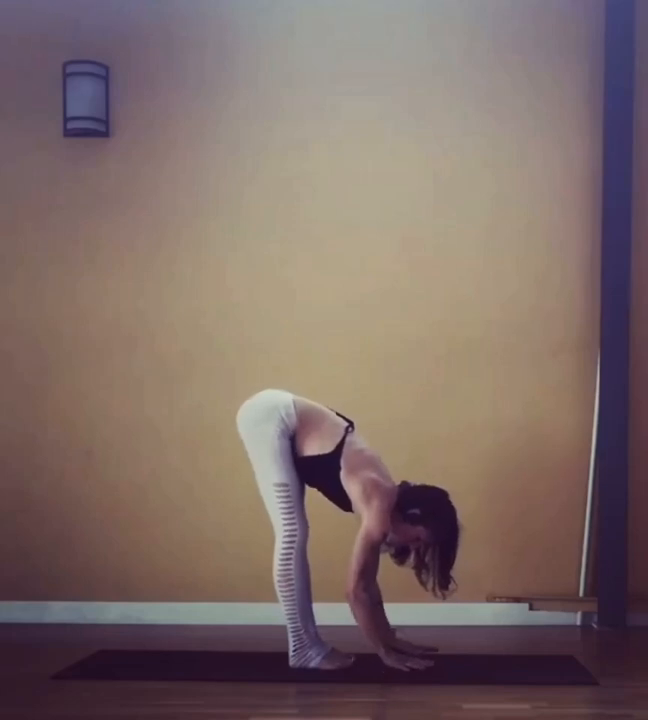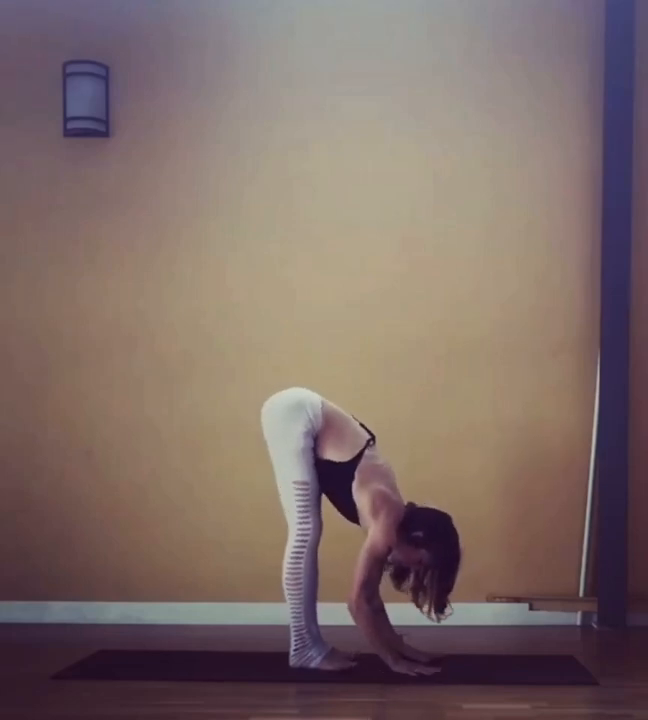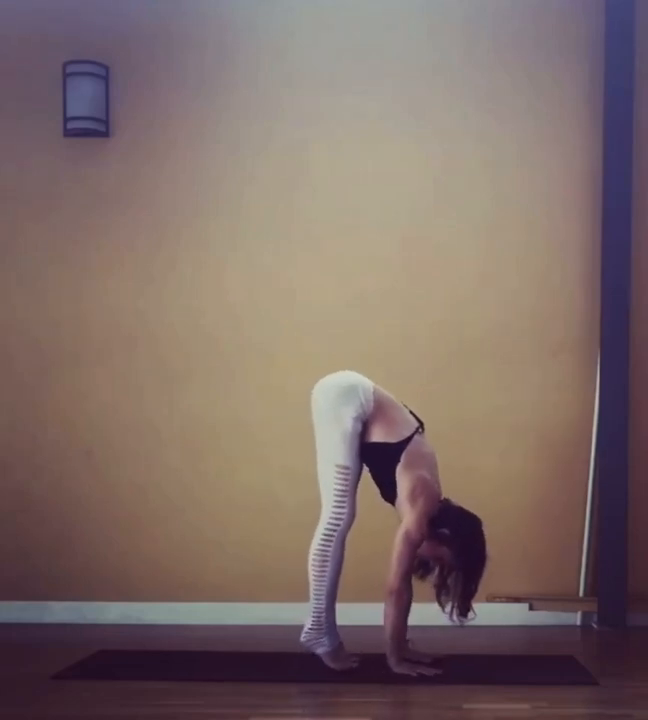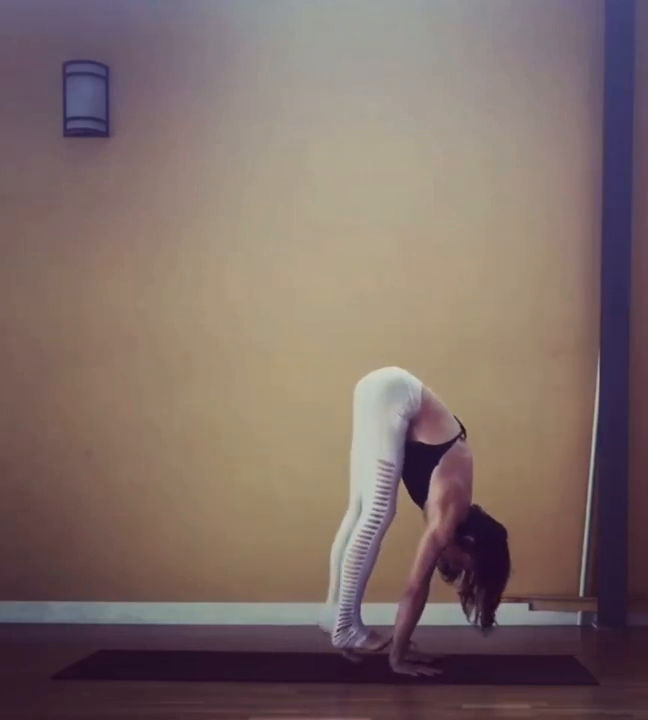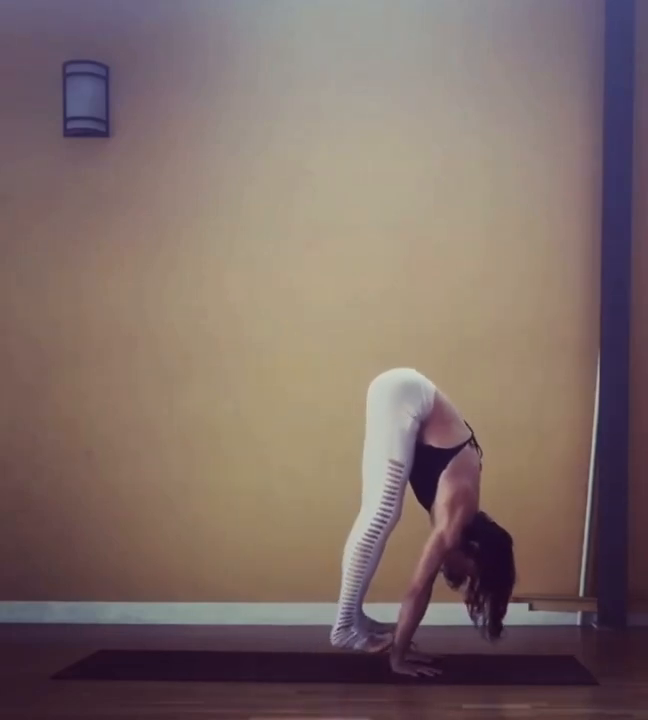
dt=1s
person 1, frame 1
left shoulder: (384, 501)
right shoulder: (380, 510)
left elbow: (368, 584)
right elbow: (356, 590)
left wrist: (390, 640)
right wrist: (386, 652)
left hip: (281, 418)
right hip: (269, 415)
left knee: (295, 535)
right knee: (291, 535)
left ankle: (309, 643)
right ankle: (303, 649)
person 1, frame 2
left shoulder: (390, 520)
right shoulder: (387, 527)
left elbow: (369, 595)
right elbow: (358, 600)
left wrist: (396, 646)
right wrist: (392, 658)
left hip: (304, 414)
right hip: (295, 413)
left knee: (307, 534)
right knee: (305, 534)
left ankle: (311, 644)
right ankle: (305, 648)
person 1, frame 3
left shoulder: (429, 510)
right shoulder: (420, 516)
left elbow: (401, 583)
right elbow: (396, 588)
left wrist: (400, 648)
right wrist: (395, 658)
left hip: (352, 398)
right hip: (345, 396)
left knee: (339, 519)
right knee: (338, 518)
left ankle: (326, 634)
right ankle: (318, 632)
person 1, frame 4
left shoulder: (451, 513)
right shoulder: (447, 521)
left elbow: (418, 585)
right elbow: (415, 588)
right wrist: (397, 657)
left hip: (388, 393)
left knee: (362, 511)
right knee: (377, 516)
left ankle: (335, 613)
right ankle: (345, 626)
person 1, frame 5
left shoulder: (458, 520)
right shoulder: (453, 527)
left elbow: (422, 586)
right elbow: (418, 589)
right wrist: (398, 657)
left knee: (375, 512)
right knee: (383, 514)
left ankle: (351, 616)
right ankle: (346, 625)
